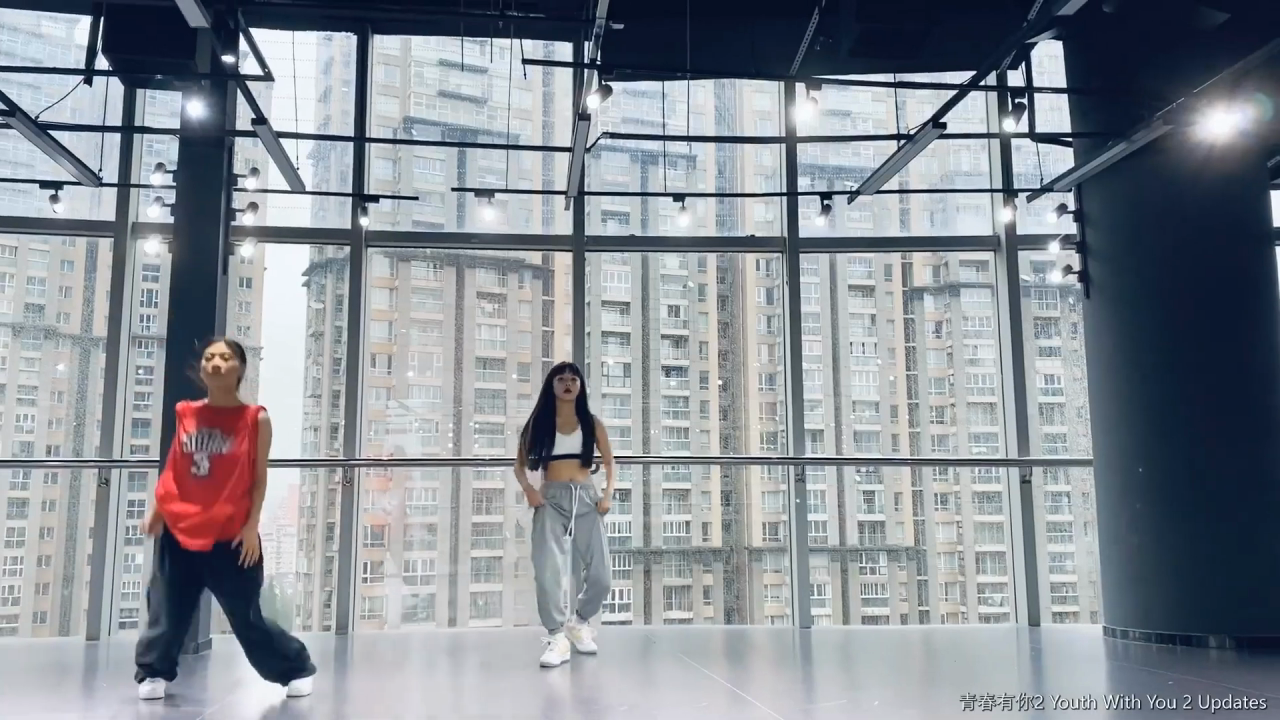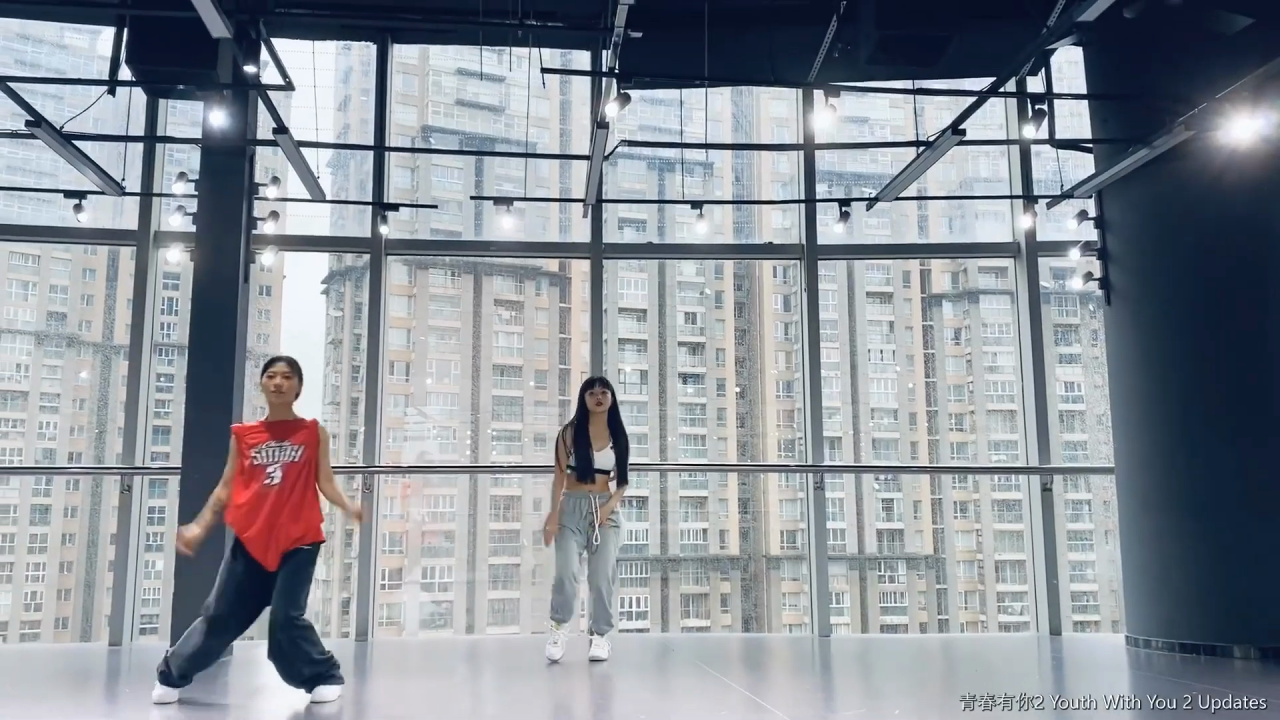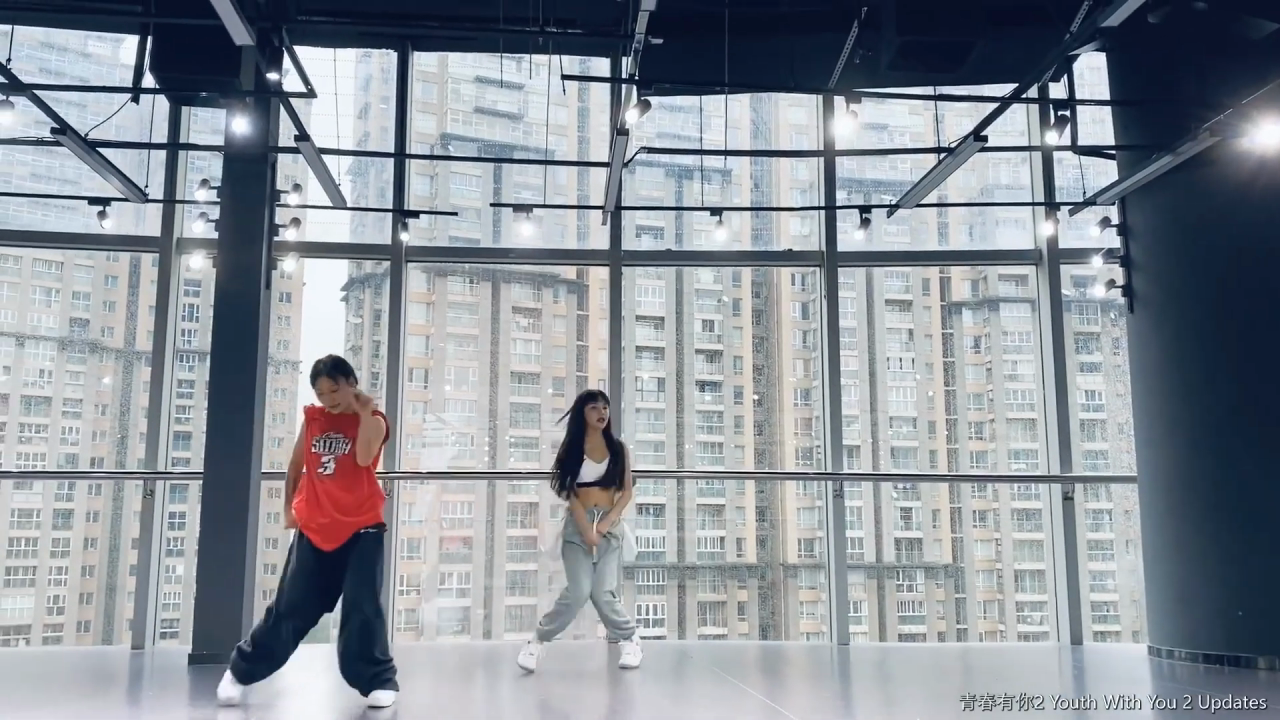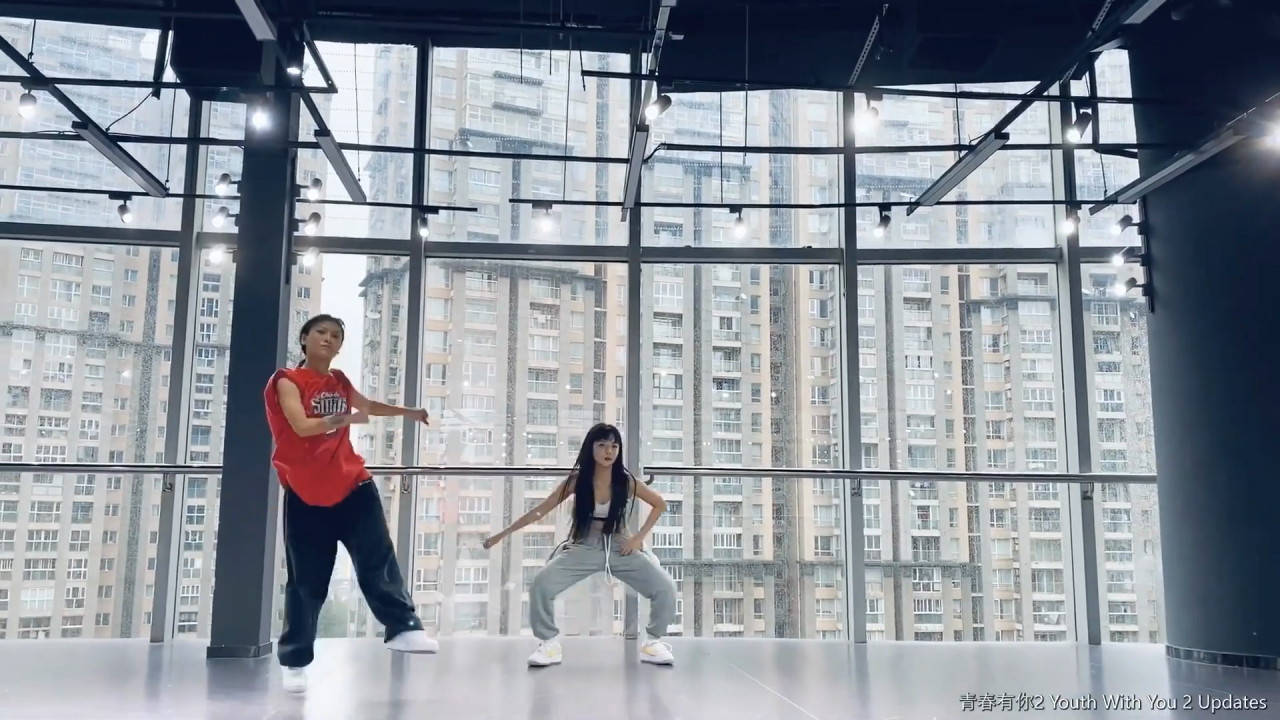
dt=0.7s
person 1, frame 1
left shoulder: (255, 419)
right shoulder: (185, 414)
left elbow: (258, 478)
right elbow: (173, 465)
left wrist: (253, 528)
right wrist: (156, 510)
left hip: (230, 534)
right hip: (179, 531)
left knee: (246, 618)
right knee: (168, 616)
left ankle: (296, 670)
right ankle: (154, 673)
person 1, frame 2
left shoulder: (314, 432)
right shoulder: (243, 435)
left elbow: (324, 484)
right elbow: (227, 487)
left wrist: (348, 508)
right wrist: (200, 526)
left hip: (298, 541)
right hip: (248, 541)
left knee: (286, 617)
right knee: (222, 618)
left ankle: (324, 678)
right ankle: (172, 676)
person 1, frame 3
left shoulder: (372, 422)
right shoulder: (312, 418)
left elbow: (365, 459)
right elbow: (296, 463)
left wrist: (365, 412)
right wrist: (289, 505)
left hip: (361, 530)
right hip: (314, 531)
left knee: (363, 606)
right knee: (290, 608)
left ankle: (379, 682)
right ankle: (241, 671)
person 1, frame 4
left shoulder: (339, 380)
right shoulder: (286, 382)
left elbow: (360, 406)
right elbow: (301, 426)
left wrist: (406, 412)
right wrist: (350, 417)
left hip: (350, 480)
right hip: (304, 488)
left knee: (375, 553)
right knee: (306, 576)
left ankle: (402, 627)
right ankle: (294, 661)
person 2, frame 1
left shoulder: (590, 422)
right shoulder: (539, 421)
left elbow: (609, 461)
right elbow: (520, 464)
left wrist: (608, 492)
right wrist: (528, 488)
left hip: (585, 500)
right hip: (552, 499)
left knee: (600, 576)
right knee: (547, 570)
left ankle: (578, 622)
right ankle: (556, 638)
person 2, frame 2
left shoulder: (618, 435)
right shoulder: (571, 432)
left elbow: (623, 480)
right elbow: (559, 477)
left wrist: (611, 505)
right wrist: (551, 517)
left hip: (605, 509)
right hip: (573, 507)
left knee: (602, 578)
right knee: (566, 573)
left ankle: (599, 636)
right ankle: (560, 625)
person 2, frame 3
left shoulder: (618, 449)
right shoulder: (571, 449)
left elbow: (627, 490)
right elbow: (568, 493)
left wrist: (610, 519)
right wrist: (587, 527)
left hip: (608, 526)
right hip: (577, 525)
left knee: (602, 593)
right knee: (578, 592)
left ankle: (628, 641)
right ankle: (539, 641)
person 2, frame 4
left shoulder: (627, 481)
right shoulder: (577, 480)
left elbow: (659, 504)
right elbow: (542, 509)
left wrist: (640, 537)
right wrist: (503, 534)
left hip: (620, 548)
right hip: (585, 546)
left knee: (665, 587)
right knee: (541, 585)
left ankle: (653, 642)
right ankle: (549, 645)
